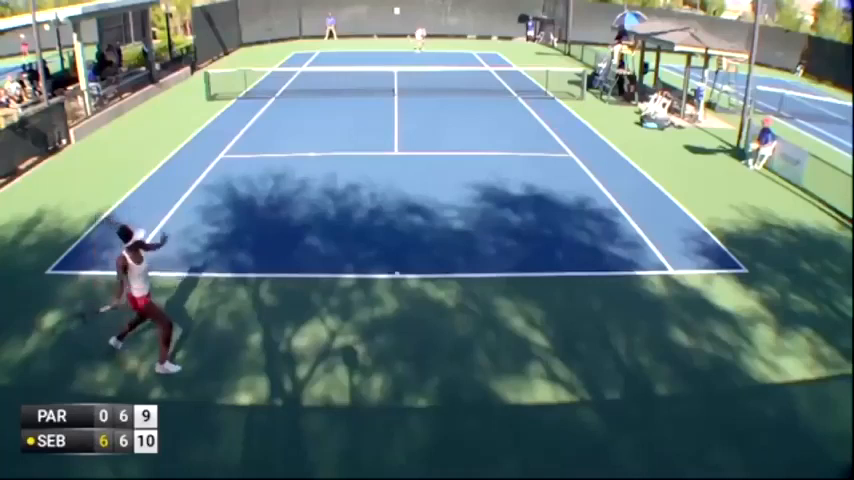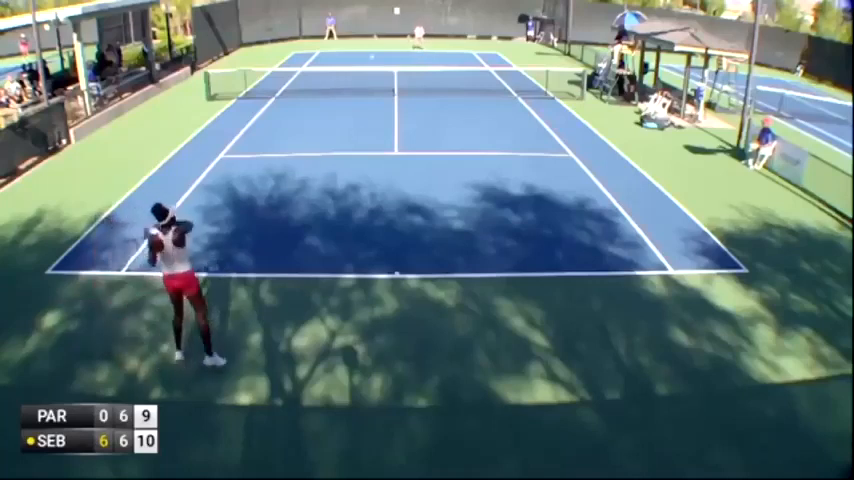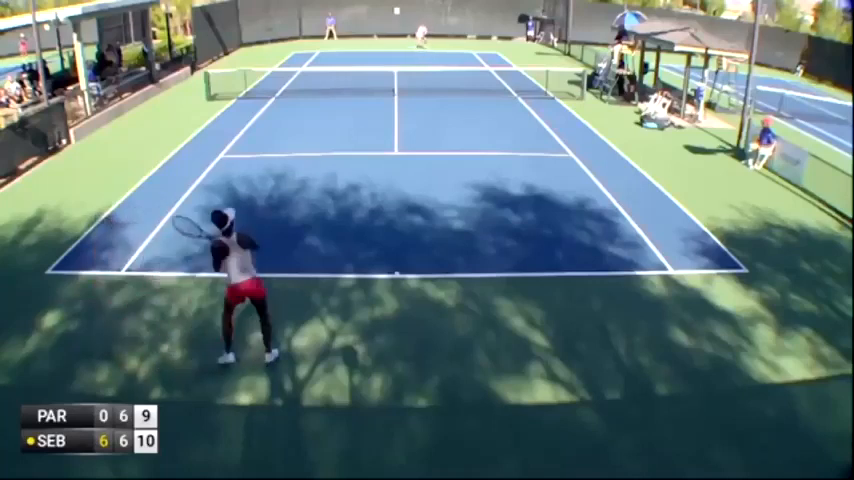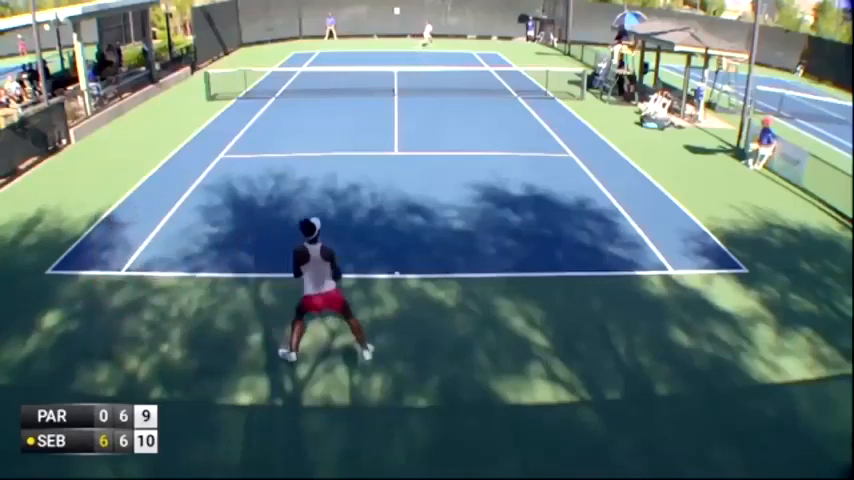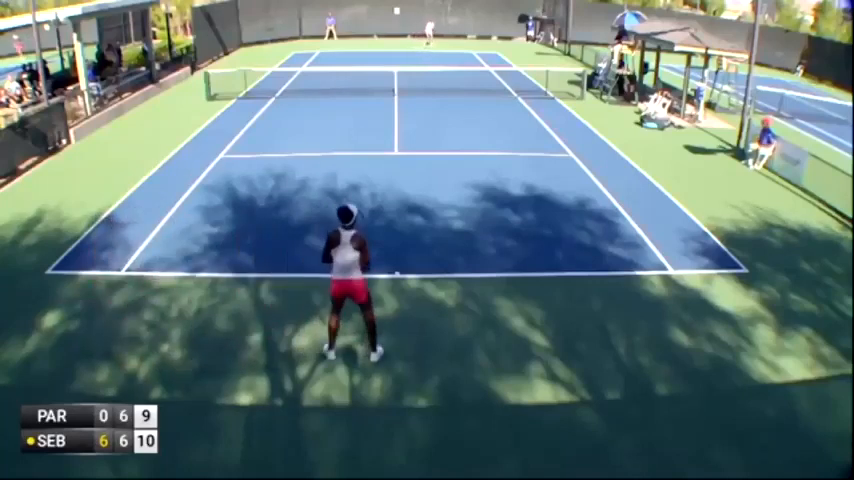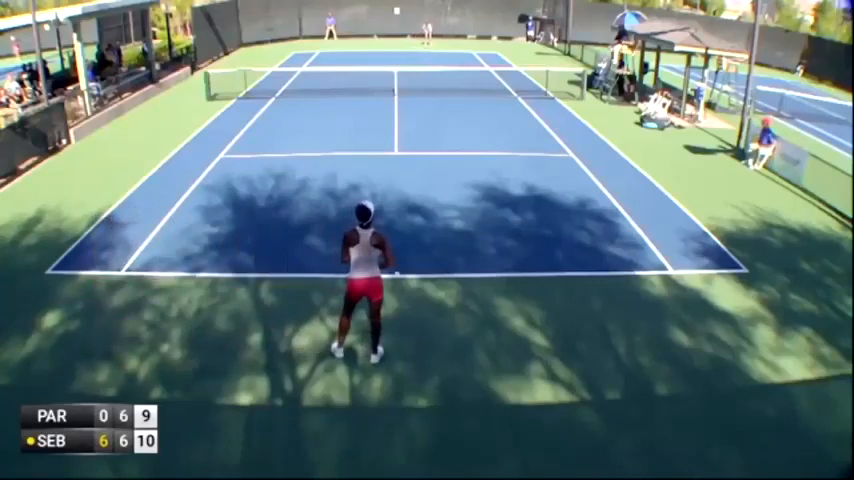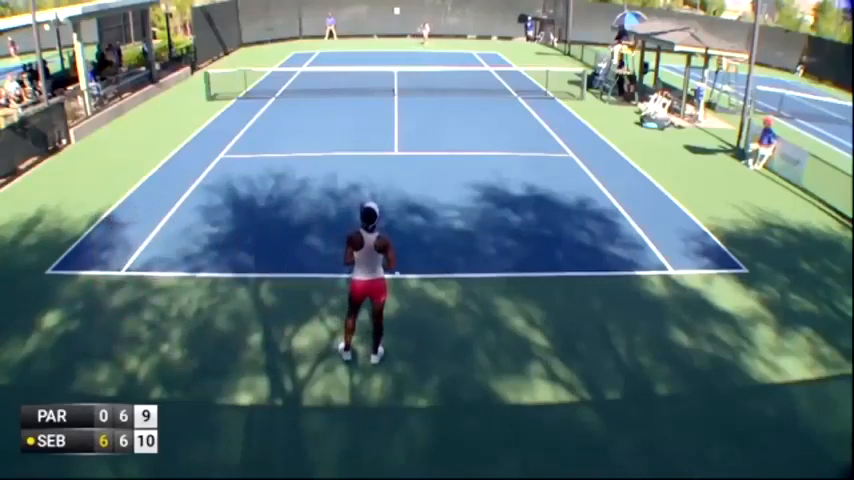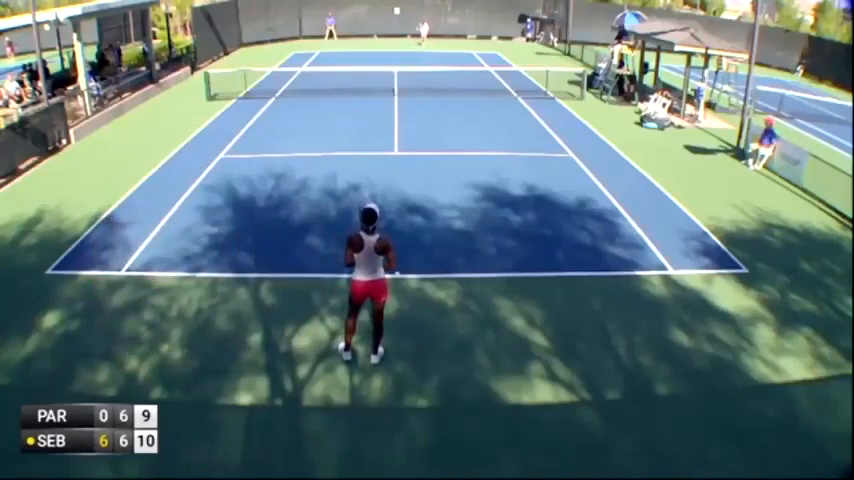
dt=0.4s
person 1, frame 1
left shoulder: (139, 247)
right shoulder: (122, 260)
left elbow: (149, 247)
right elbow: (121, 282)
left wrist: (161, 244)
right wrist: (118, 298)
left hip: (143, 293)
right hip: (139, 298)
left knee: (141, 317)
right knee: (166, 324)
left ankle: (117, 339)
right ankle: (162, 363)
person 1, frame 2
left shoulder: (154, 238)
right shoulder: (179, 232)
left elbow: (152, 263)
right elbow: (189, 225)
right wrist: (175, 222)
left hip: (169, 279)
right hip: (186, 278)
left knee: (178, 313)
right knee: (201, 314)
left ankle: (178, 351)
right ankle: (210, 356)
person 1, frame 3
left shoulder: (217, 245)
right shoulder: (243, 238)
left elbow: (217, 268)
right elbow: (256, 247)
left hip: (235, 287)
right hip: (253, 283)
left knee: (227, 317)
right knee: (263, 316)
left ankle: (228, 353)
right ankle: (269, 352)
person 1, frame 4
left shoulder: (298, 251)
right shoulder: (327, 251)
left elbow: (296, 274)
right elbow: (337, 275)
left hip: (310, 297)
right hip: (331, 294)
left knee: (298, 317)
right knee: (350, 318)
left ankle: (290, 351)
right ankle: (365, 349)
person 1, frame 5
left shoulder: (332, 236)
right shoulder: (360, 239)
left elbow: (325, 259)
right elbow: (365, 266)
left hip: (337, 283)
right hip: (356, 283)
left knee: (335, 313)
right knee: (368, 314)
left ankle: (330, 349)
right ankle: (374, 351)
person 1, frame 6
left shoulder: (349, 235)
right shoulder: (379, 238)
left elbow: (344, 259)
right elbow: (390, 262)
left hip: (355, 282)
right hip: (374, 282)
left knee: (346, 313)
right knee: (375, 316)
left ankle: (339, 347)
right ankle: (375, 352)
person 1, frame 7
left shoulder: (353, 238)
right shoulder: (383, 241)
left elbow: (348, 261)
right elbow: (392, 265)
left hip: (358, 283)
right hip: (377, 283)
left knee: (351, 315)
right knee: (377, 318)
left ankle: (346, 349)
right ankle: (375, 353)
person 1, frame 8
left shoulder: (353, 239)
right shoulder: (383, 242)
left elbow: (348, 262)
right elbow: (392, 266)
right wrist: (380, 264)
left hip: (359, 283)
right hip: (378, 283)
left knee: (352, 315)
right knee: (378, 318)
left ankle: (346, 349)
right ankle: (375, 353)
